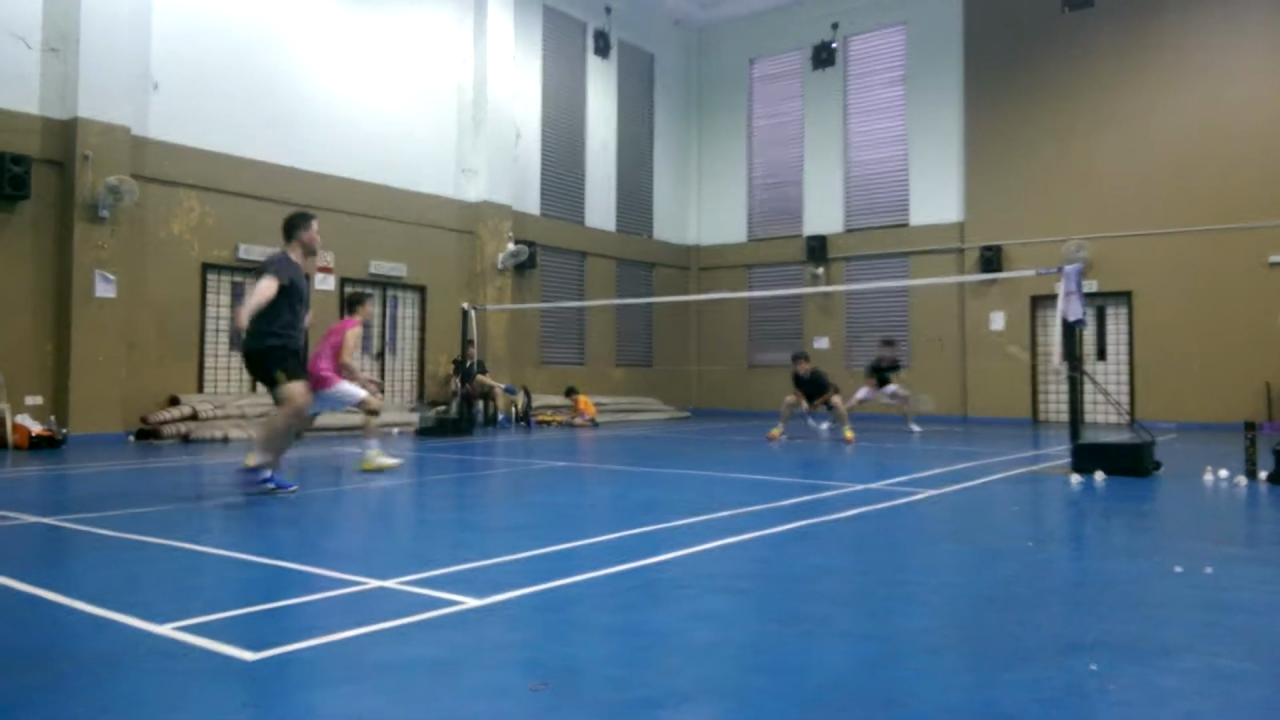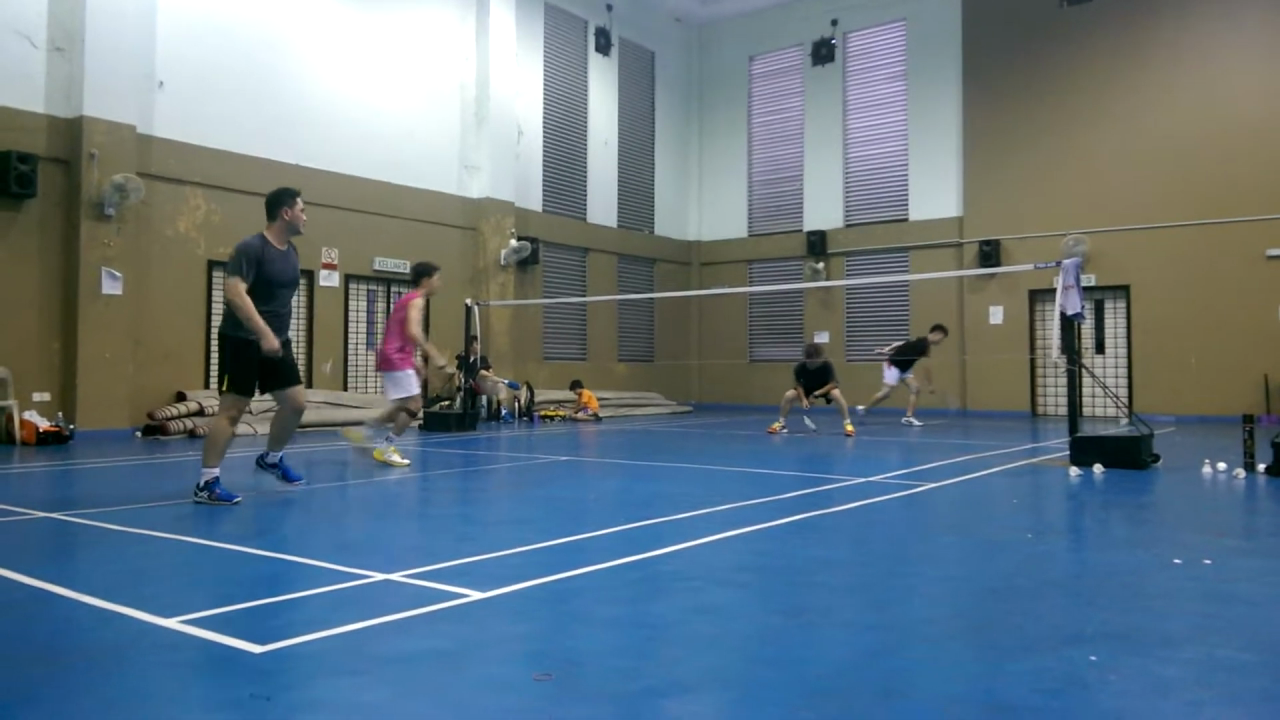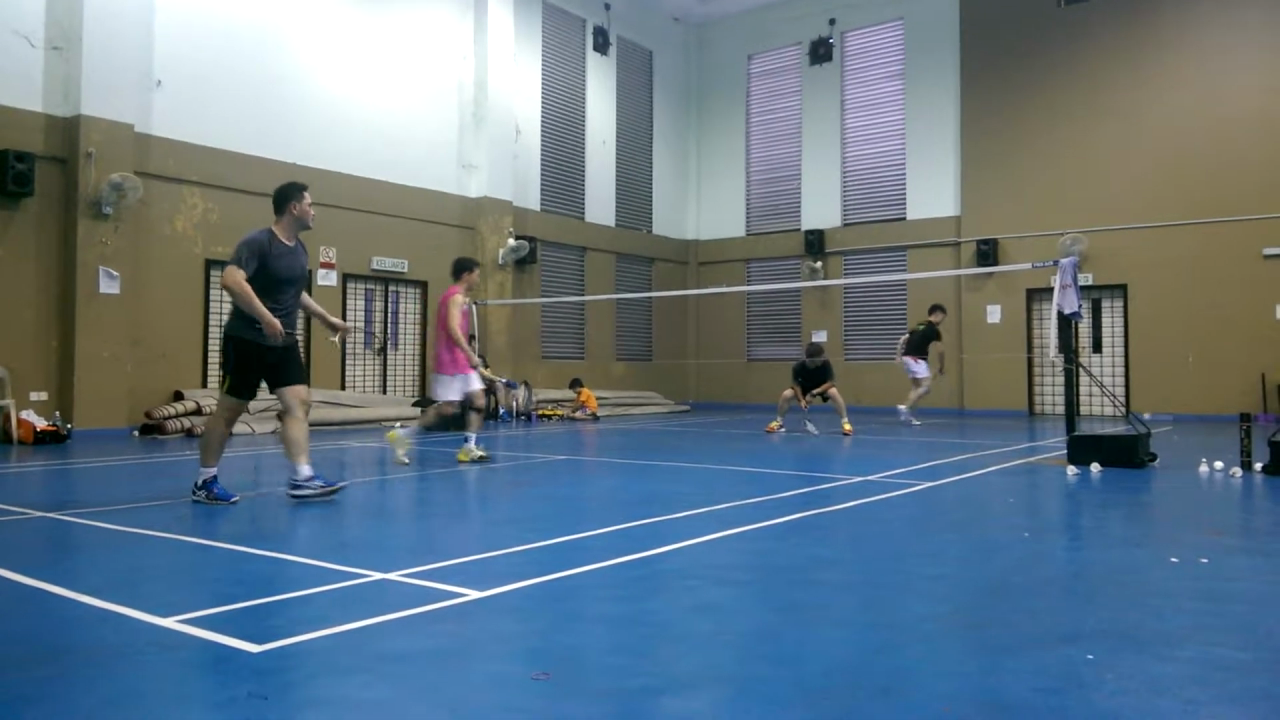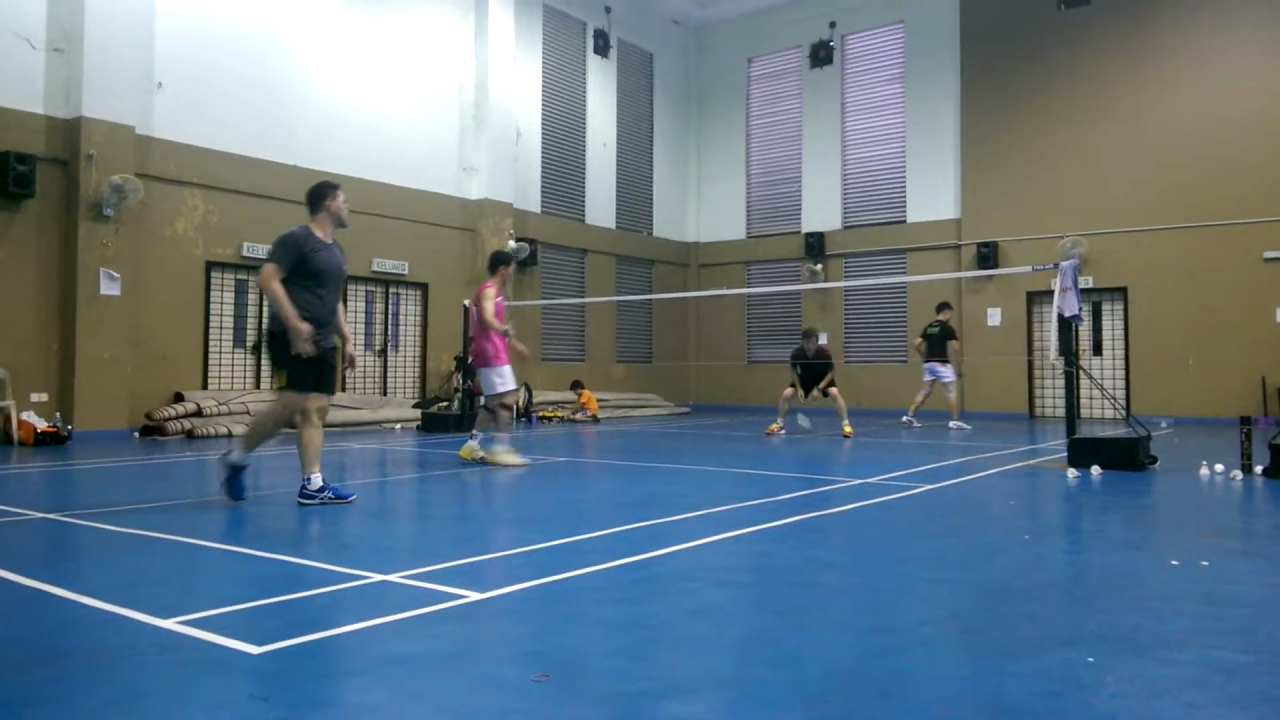
dt=0.3s
person 1, frame 1
left shoulder: (299, 272)
right shoulder: (280, 264)
right elbow: (265, 288)
right wrist: (246, 311)
left hip: (286, 350)
right hip: (268, 348)
left knee: (299, 412)
right knee: (297, 401)
left ankle: (265, 473)
right ankle: (257, 462)
person 1, frame 2
left shoulder: (291, 252)
right shoulder: (251, 248)
right elbow: (234, 293)
right wrist: (263, 333)
left hip: (275, 343)
right hip: (242, 340)
left knee: (295, 402)
right knee: (232, 410)
left ankle: (271, 458)
right ankle: (206, 483)
person 1, frame 3
left shoulder: (300, 250)
right shoulder: (258, 243)
right elbow: (231, 280)
left wrist: (326, 318)
right wrist: (265, 317)
left hip: (283, 342)
right hip: (246, 341)
left knee: (297, 405)
right knee: (229, 410)
left ankle: (302, 477)
right ankle: (204, 482)
person 1, frame 4
left shoulder: (337, 251)
right shoulder: (296, 239)
right elbow: (268, 279)
left wrist: (346, 341)
right wrist: (294, 323)
left hip: (321, 342)
right hip: (291, 339)
left knee: (316, 412)
right knee: (290, 406)
left ankle: (313, 484)
right ankle: (237, 457)
person 2, frame 1
left shoulder: (339, 326)
right shoulder: (354, 327)
right elbow: (345, 360)
left wrist: (361, 379)
right wrist: (361, 381)
left hip: (316, 379)
right hip: (326, 378)
right knee: (373, 405)
right ankle: (373, 456)
person 2, frame 2
left shoulder: (407, 300)
right shoulder: (417, 300)
right elbow: (413, 332)
left wrist: (415, 362)
right wrist: (435, 356)
left hip: (399, 360)
right hip: (396, 361)
left knee: (412, 404)
right knee: (414, 405)
left ankle: (361, 431)
right ankle: (385, 449)
person 2, frame 3
left shoulder: (454, 296)
right shoulder: (456, 296)
right elbow: (453, 330)
left wrist: (469, 357)
right wrist: (470, 355)
left hip: (460, 362)
right hip: (450, 362)
left knee: (479, 400)
right knee: (446, 407)
left ankle: (469, 447)
person 2, frame 4
left shoulder: (493, 291)
right shoulder: (488, 290)
right elbow: (487, 318)
left wrist: (514, 344)
right wrist: (504, 329)
left hip: (491, 355)
right hip: (492, 356)
left knee: (492, 402)
right knee: (508, 399)
left ankle: (471, 446)
right ankle: (500, 449)
